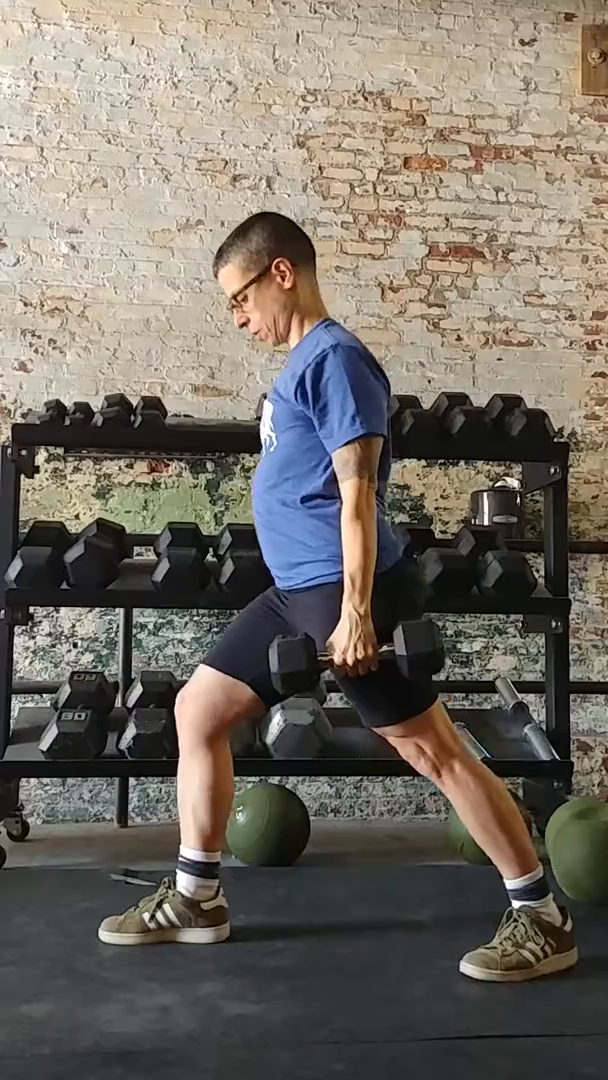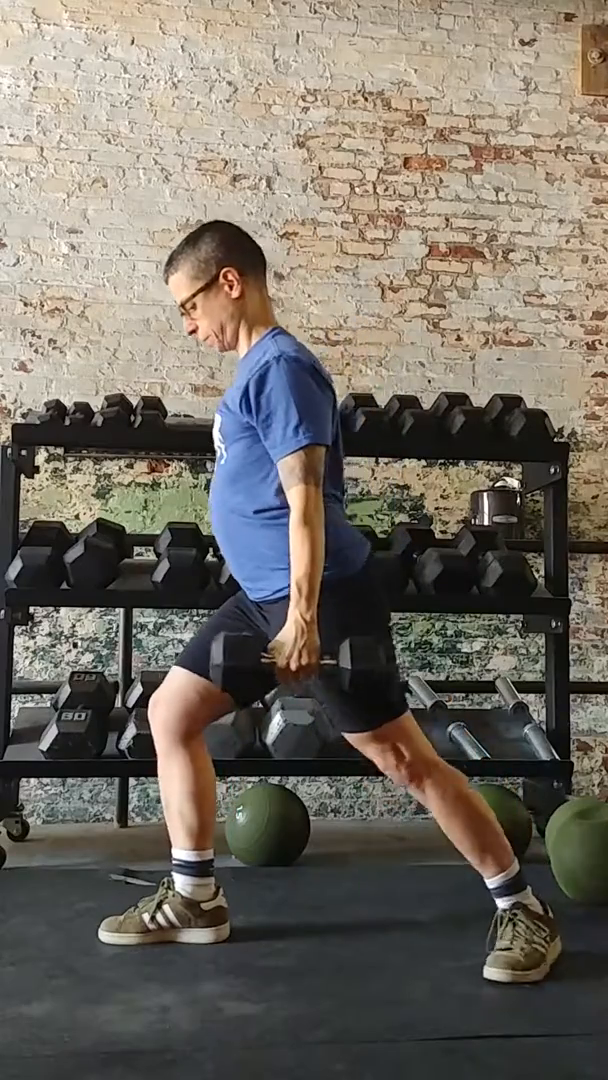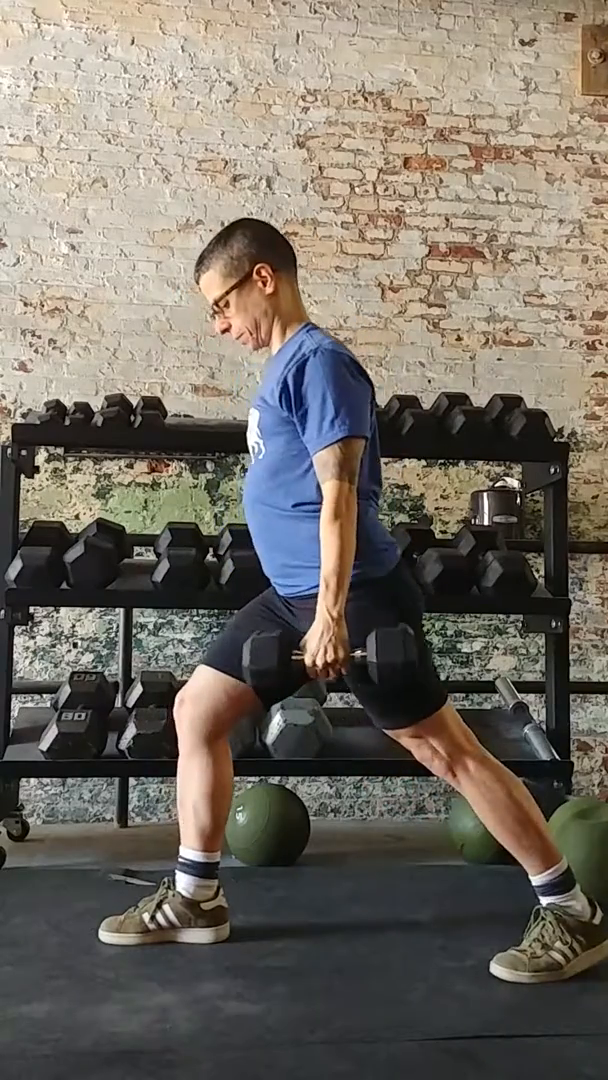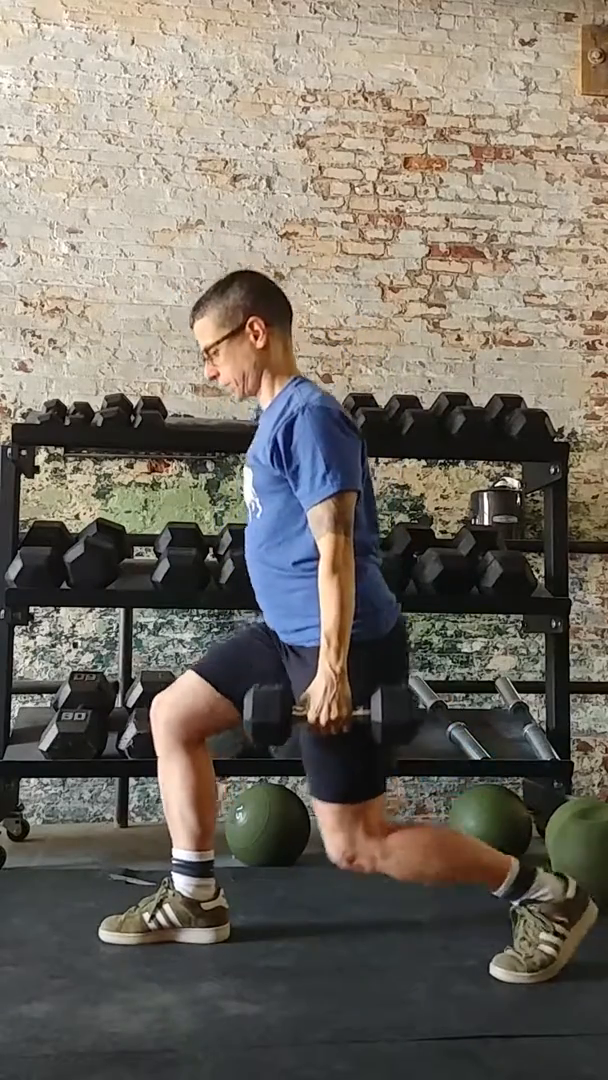
dt=0.5s
person 1, frame 1
left shoulder: (334, 357)
right shoulder: (302, 363)
left elbow: (358, 493)
left wrist: (357, 609)
left hip: (343, 590)
right hip: (296, 590)
left knee: (432, 749)
right knee: (197, 711)
left ankle: (543, 918)
right ankle: (195, 897)
person 1, frame 2
left shoulder: (280, 367)
right shoulder: (255, 369)
left elbow: (307, 501)
left wrist: (303, 619)
left hip: (322, 595)
right hip: (263, 595)
left knee: (404, 758)
right knee: (169, 712)
left ankle: (523, 910)
right ankle: (193, 897)
person 1, frame 3
left shoulder: (318, 361)
right shoulder: (287, 365)
left elbow: (339, 496)
left wrist: (333, 612)
left hip: (352, 593)
right hip: (292, 590)
left knee: (447, 750)
right knee: (195, 711)
right ankle: (194, 899)
person 1, frame 4
left shoulder: (308, 415)
right shoulder: (279, 416)
left elbow: (335, 551)
left wrist: (333, 667)
left hip: (345, 643)
right hip: (288, 632)
left knee: (354, 842)
right knee: (172, 716)
left ankle: (549, 898)
right ankle: (194, 898)
